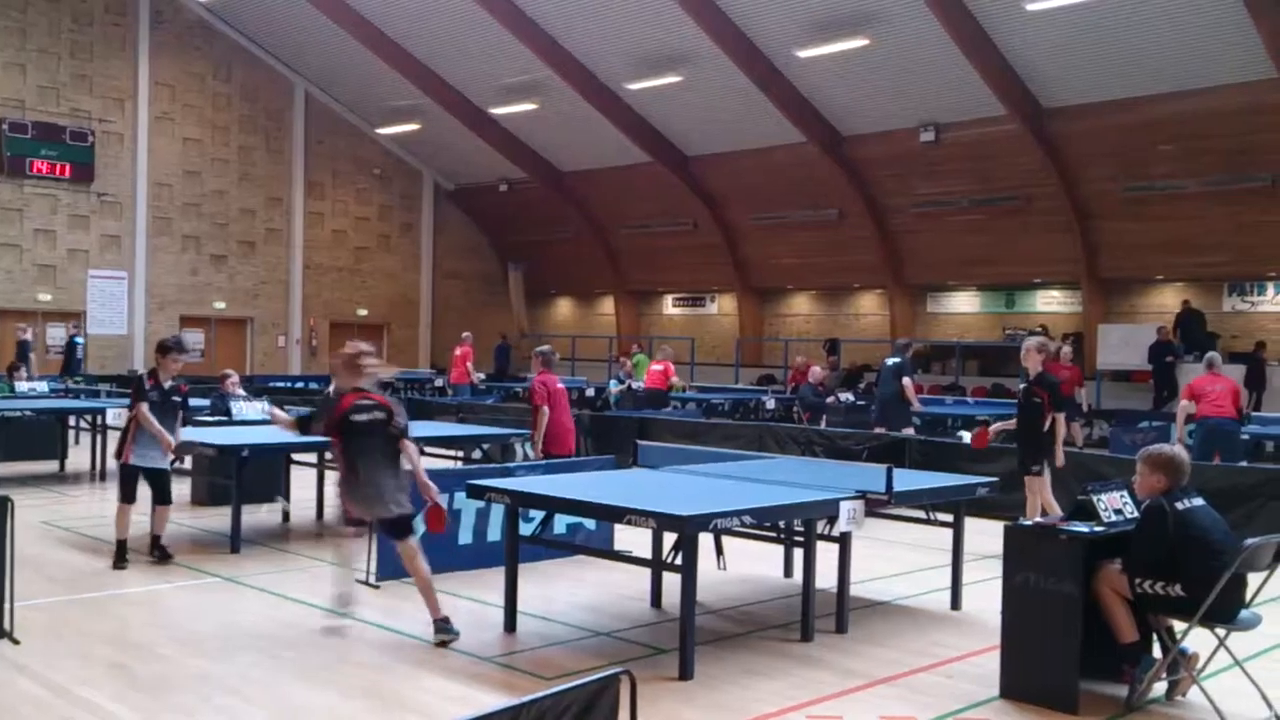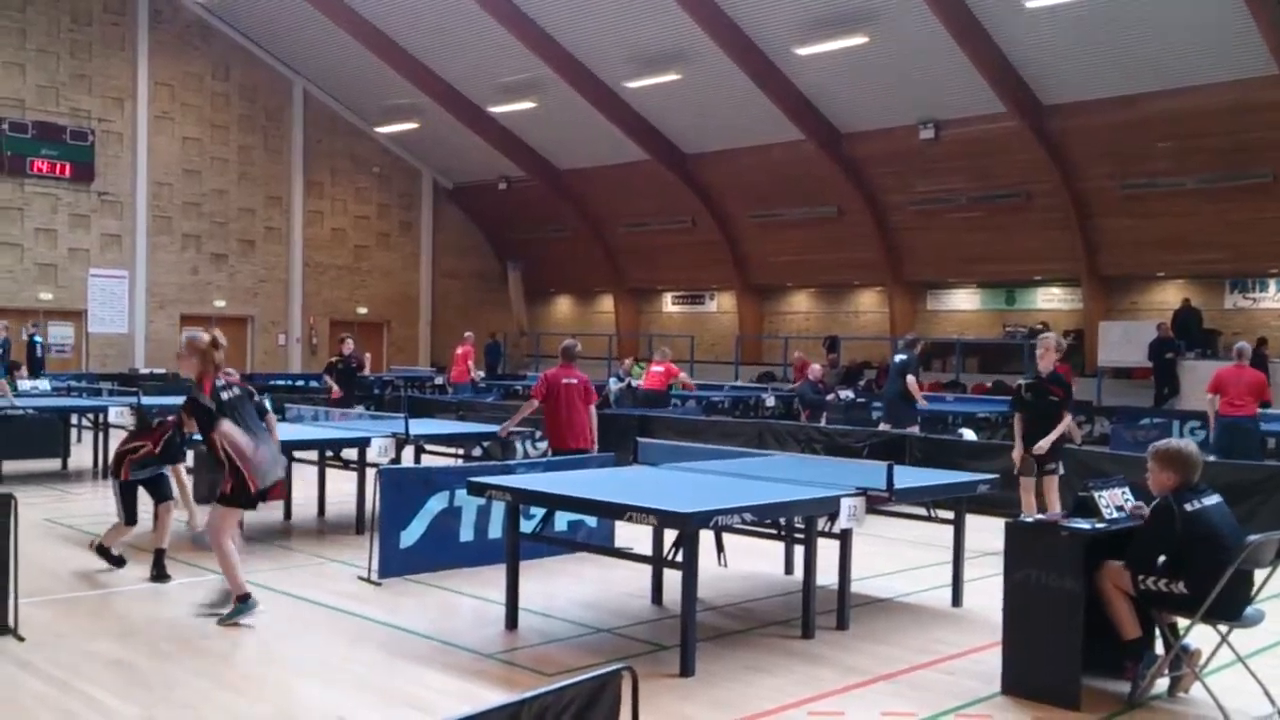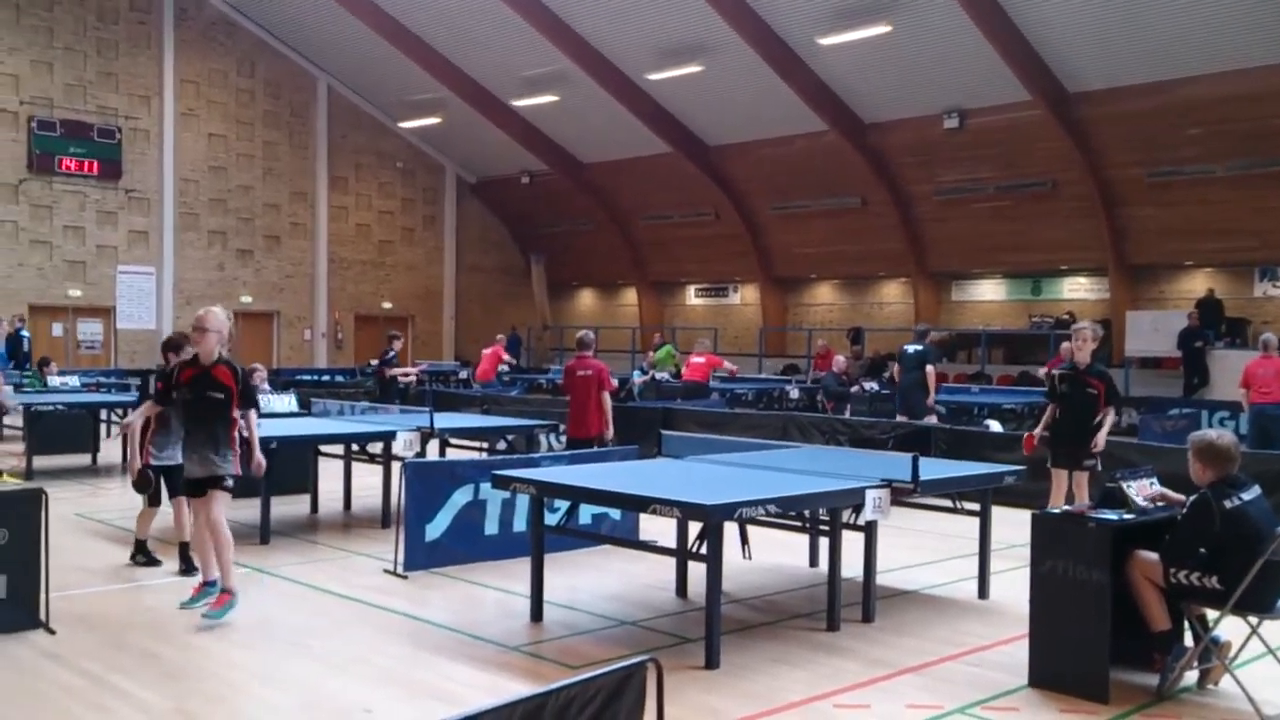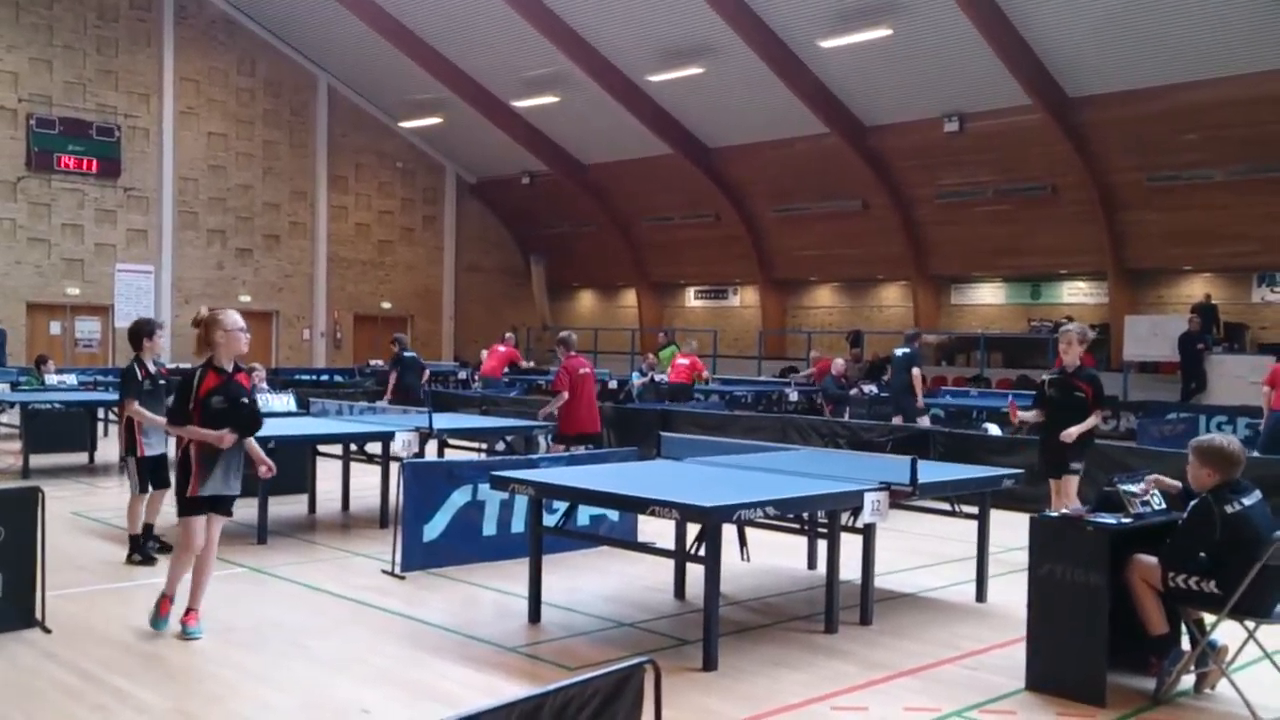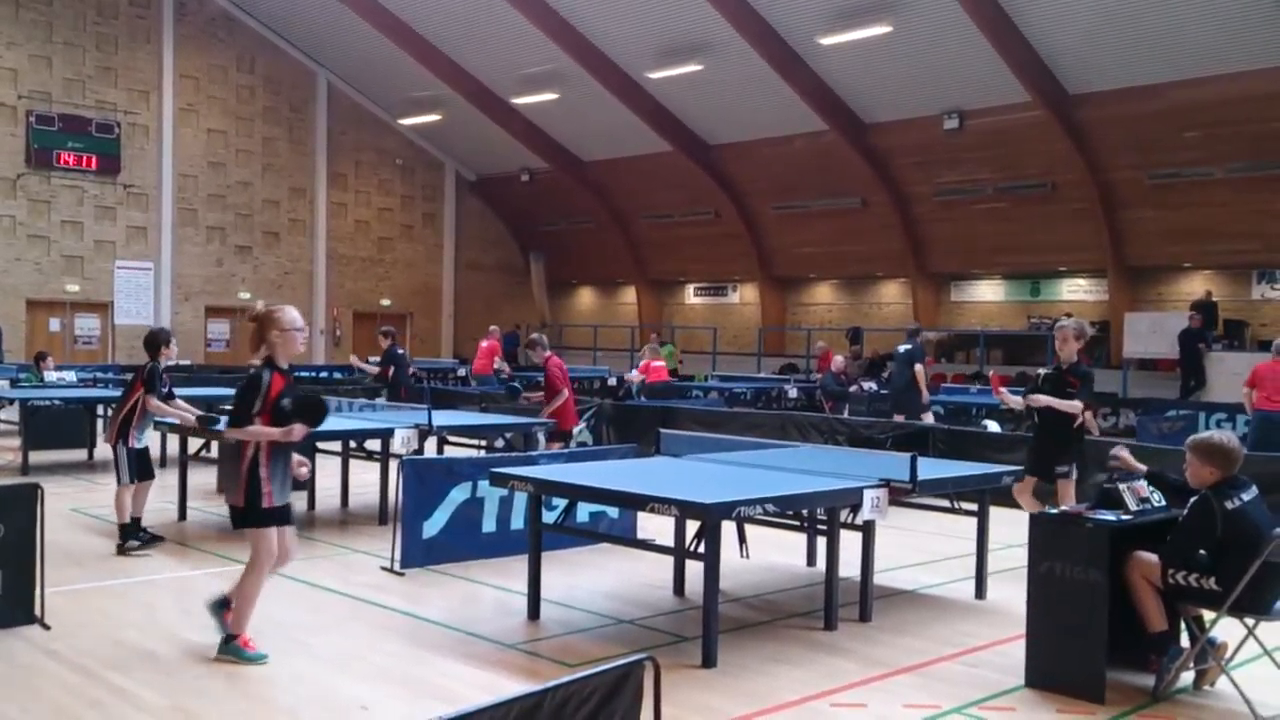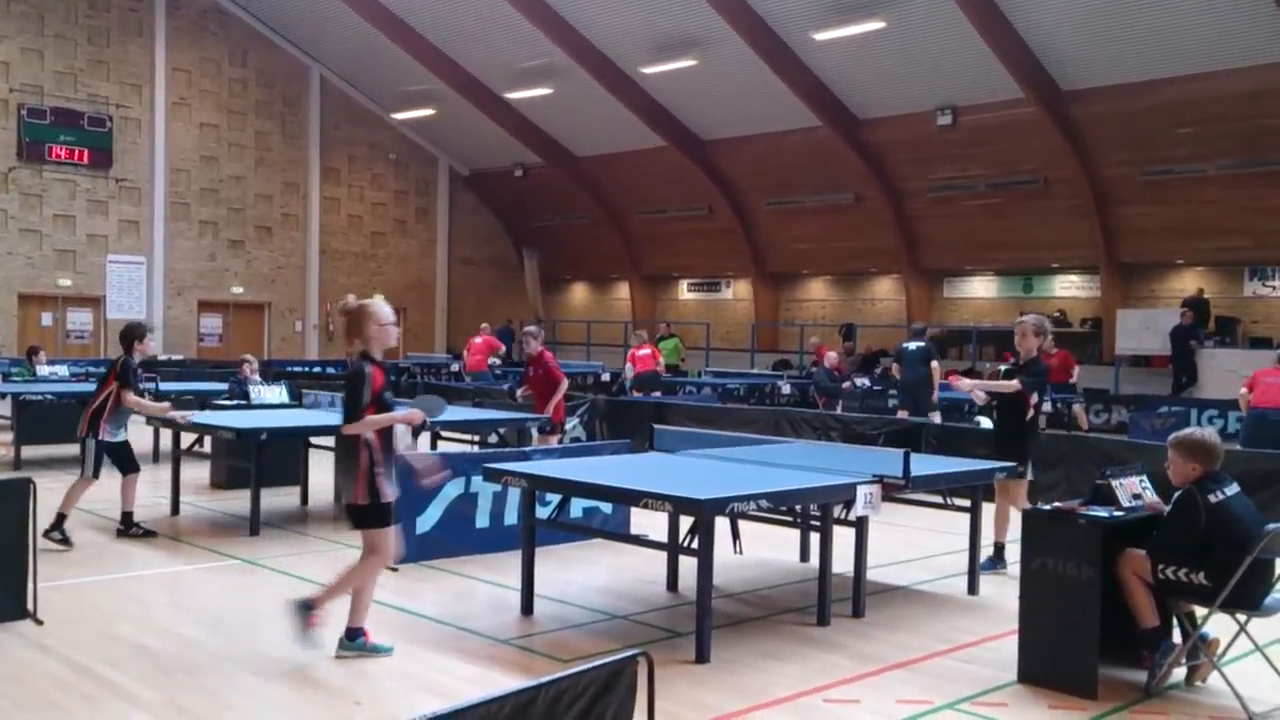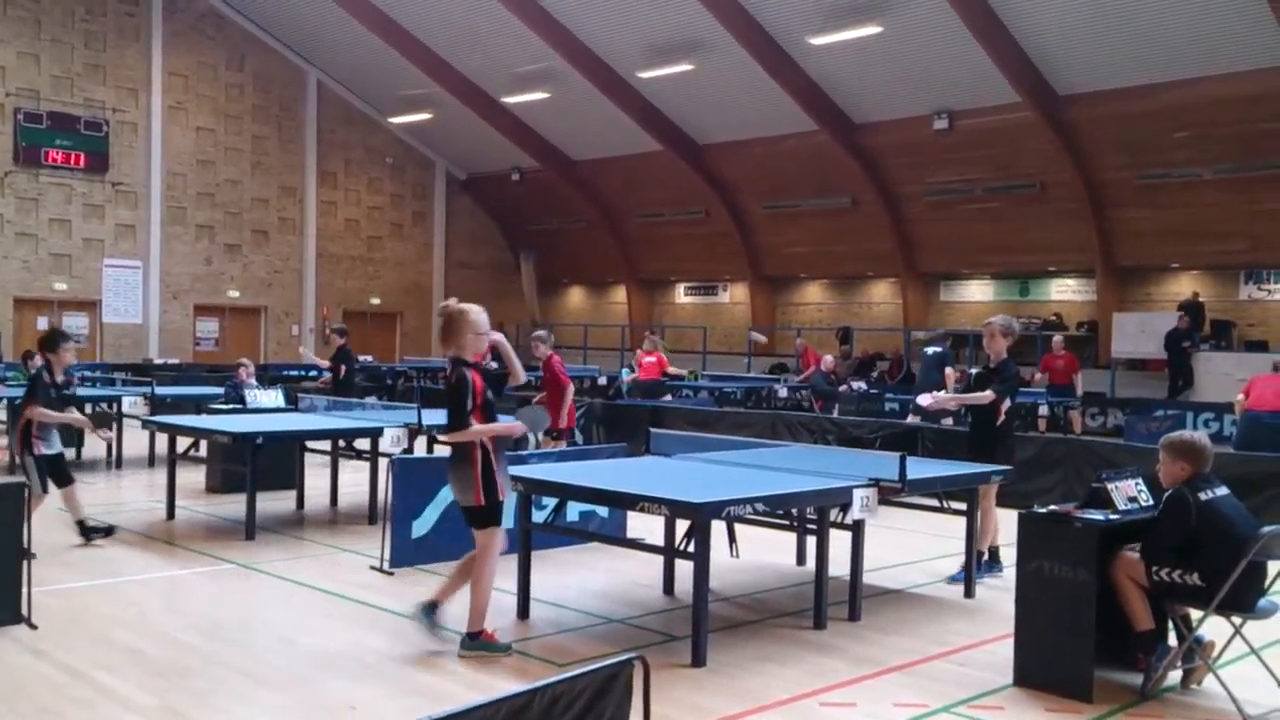
dt=0.5s
person 1, frame 1
left shoulder: (334, 408)
right shoulder: (389, 405)
left elbow: (299, 426)
right elbow: (406, 445)
left wrist: (277, 415)
right wrist: (425, 482)
left hip: (358, 493)
right hip: (391, 491)
left knee: (348, 533)
right knee: (412, 555)
left ankle: (345, 592)
right ankle: (441, 622)
person 1, frame 2
left shoulder: (197, 396)
right shoulder: (235, 384)
left elbow: (223, 426)
right elbow: (268, 417)
left wrist: (254, 453)
right wrist: (273, 450)
left hip: (247, 470)
right hip: (266, 463)
left knee: (218, 533)
right knee: (224, 527)
left ankle: (243, 599)
right ankle: (234, 589)
person 1, frame 3
left shoulder: (233, 373)
right shoulder: (181, 370)
left elbow: (250, 411)
right elbow: (159, 400)
left wrist: (256, 450)
right wrist: (136, 417)
left hip: (223, 456)
right hip: (194, 455)
left knee: (214, 517)
right knee: (200, 522)
left ankle: (228, 591)
right ankle: (210, 580)
person 1, frame 4
left shoulder: (243, 379)
right shoulder: (196, 378)
right elbow: (174, 425)
left wrist: (259, 457)
right wrist: (210, 436)
left hip: (228, 472)
right hip: (196, 469)
left knee: (210, 543)
right knee: (194, 542)
left ankle: (192, 612)
right ankle: (166, 597)
person 1, frame 5
left shoulder: (285, 377)
right shoulder: (260, 378)
right elbow: (234, 429)
left wrist: (290, 456)
right wrist: (282, 434)
left hip: (276, 480)
right hip: (255, 479)
left knee: (284, 553)
right knee: (265, 556)
left ankle: (226, 602)
right ankle: (233, 639)
person 1, frame 6
left shoulder: (378, 370)
right shoulder: (362, 372)
right elbow: (351, 425)
right wrist: (401, 417)
left hip: (377, 472)
right hip: (364, 472)
left knee: (378, 552)
right knee: (383, 552)
left ankle: (355, 634)
right ankle: (312, 605)
person 1, frame 7
left shoulder: (475, 372)
right shoulder: (462, 377)
left elbow: (518, 378)
right elbow: (456, 433)
left wrist: (504, 345)
right wrist: (502, 429)
left hip: (482, 471)
right hip: (477, 473)
left knee: (489, 548)
right knee: (490, 551)
left ankle: (433, 606)
right ankle: (475, 635)
person 2, frame 1
left shoulder: (1157, 508)
right shoulder: (1194, 501)
left elbow: (1134, 565)
left wrist: (1118, 564)
right wrist: (1127, 564)
left hip: (1202, 597)
right hip: (1228, 596)
left knee: (1104, 577)
right knee: (1147, 580)
left ankle: (1140, 664)
right ankle: (1175, 656)
person 2, frame 2
left shoulder: (1167, 506)
right shoulder: (1210, 497)
left elbow: (1137, 561)
right wrist: (1151, 519)
left hip: (1207, 595)
right hip: (1235, 594)
left knee: (1108, 573)
right knee: (1156, 572)
left ankle: (1142, 661)
right ankle: (1178, 653)
person 2, frame 3
left shoulder: (1206, 501)
right shoulder: (1248, 488)
left elbow: (1172, 554)
right wrist: (1178, 500)
left hip: (1239, 589)
left knee: (1138, 562)
right knee: (1185, 567)
left ankle: (1172, 653)
right ankle: (1208, 645)
person 2, frame 4
left shoulder: (1206, 508)
right shoulder: (1248, 491)
left elbow: (1171, 558)
right wrist: (1172, 487)
left hip: (1238, 593)
left knee: (1136, 566)
right knee: (1182, 571)
left ankle: (1169, 656)
right ankle: (1205, 649)
person 2, frame 5
left shoulder: (1207, 504)
right shoulder: (1244, 487)
left elbow: (1170, 555)
right elbow: (1181, 489)
right wrist: (1138, 468)
left hip: (1238, 591)
left knee: (1136, 563)
right knee: (1179, 570)
left ankle: (1168, 654)
right ankle: (1203, 645)
person 2, frame 6
left shoulder: (1190, 497)
right shoulder: (1225, 485)
left elbow: (1158, 551)
right wrist: (1166, 511)
left hip: (1229, 586)
right hip: (1254, 582)
left knee: (1128, 561)
right knee: (1168, 568)
left ankle: (1160, 649)
right ankle: (1195, 642)
person 2, frame 7
left shoulder: (1180, 497)
right shoulder: (1216, 489)
left elbow: (1152, 553)
left wrist: (1138, 550)
right wrist: (1145, 548)
left hip: (1222, 586)
right hip: (1247, 584)
left knee: (1121, 564)
right knee: (1164, 569)
left ankle: (1155, 653)
right ankle: (1191, 645)
person 3, frame 1
left shoulder: (181, 388)
right shoulder: (144, 381)
right elbow: (143, 413)
left wrist: (175, 441)
right wrist: (164, 436)
left hip: (160, 454)
right hip: (133, 450)
left knee: (164, 503)
right knee: (127, 501)
left ankle: (156, 545)
right ankle: (120, 551)
person 3, frame 2
right shoulder: (173, 433)
right elbow: (179, 475)
right wrist: (192, 511)
left hip: (153, 467)
right hip: (129, 469)
left knee: (166, 507)
right knee: (129, 523)
left ankle: (159, 564)
right ankle: (102, 546)
person 3, frame 3
right shoulder: (153, 383)
right elbow: (136, 421)
right wrist: (134, 457)
left hip: (177, 454)
right hip: (151, 454)
left knee: (181, 501)
right knee: (152, 505)
left ankle: (185, 556)
right ankle: (139, 550)
person 3, frame 4
left shoulder: (160, 372)
right shoulder: (132, 371)
left elbow: (170, 402)
right elbow: (132, 409)
right wrist: (165, 423)
left hip: (158, 442)
right hip: (137, 443)
left knee: (162, 489)
right knee: (139, 494)
left ankle: (148, 535)
right ankle: (135, 548)
person 3, frame 5
left shoulder: (161, 375)
right shoulder: (152, 370)
left elbow: (174, 402)
right elbow: (151, 404)
left wrist: (201, 415)
right wrist: (182, 417)
left hip: (137, 435)
right hip: (124, 433)
left knee: (146, 480)
right knee: (127, 484)
left ankle: (135, 528)
right ankle: (125, 538)
person 3, frame 6
left shoulder: (135, 369)
right shoulder: (125, 364)
left elbow: (139, 404)
right elbow: (128, 400)
left wrist: (169, 414)
right wrist: (163, 407)
left hip: (116, 430)
right hip: (97, 429)
left knee: (132, 472)
right knee: (88, 478)
left ankle: (127, 524)
right ankle: (56, 527)
person 3, frame 7
left shoulder: (68, 378)
right shoulder: (41, 377)
left elbow: (69, 411)
right elbow: (32, 412)
left wrist: (95, 428)
right wrist: (70, 418)
left hip: (51, 441)
right hip: (32, 441)
left knee: (68, 484)
right knee: (39, 493)
left ankle: (85, 528)
person 4, frame 1
left shoulder: (1050, 384)
right shoulder: (1024, 386)
left elbow: (1059, 418)
left wrist: (1058, 448)
right wrist: (1000, 426)
left hip: (1042, 445)
right hip: (1025, 445)
left knee: (1043, 492)
right knee: (1031, 492)
person 4, frame 2
left shoulder: (1062, 383)
right shoulder: (1025, 383)
left elbow: (1067, 418)
right elbow: (1018, 416)
left wrist: (1049, 440)
right wrist: (1018, 444)
left hip: (1051, 446)
right hip: (1028, 446)
left knee: (1051, 492)
right knee: (1026, 491)
person 4, frame 3
left shoulder: (1101, 375)
right shoulder: (1059, 373)
left elbow: (1110, 410)
left wrist: (1103, 433)
right wrist: (1041, 427)
left hip: (1086, 440)
right hip: (1060, 436)
left knee: (1080, 486)
right knee: (1059, 487)
person 4, frame 4
left shoulder: (1091, 379)
right shoulder: (1049, 378)
left elbow: (1097, 415)
right elbow: (1040, 413)
left wrist: (1077, 429)
right wrist: (1022, 416)
left hip: (1076, 444)
right hip: (1051, 443)
left knee: (1068, 493)
right knee: (1056, 495)
person 4, frame 5
left shoulder: (1085, 376)
right shoulder: (1044, 375)
left elbow: (1079, 406)
right elbow: (1024, 403)
left wrist: (1049, 400)
right wrist: (1007, 397)
left hip: (1066, 434)
right hip: (1041, 439)
left knee: (1066, 500)
right knee: (1020, 491)
person 4, frame 6
left shoulder: (1039, 370)
right shoulder: (1007, 368)
left elbow: (1013, 386)
right elbow: (985, 399)
left wrist: (975, 383)
right wrist: (971, 390)
left hip: (1022, 441)
right hip: (1002, 438)
left knee: (1018, 500)
right knee: (1001, 497)
right ankle: (998, 555)
person 4, frame 7
left shoulder: (1010, 372)
right shoulder: (978, 371)
left elbow: (987, 397)
right elbow: (962, 403)
left wrist: (952, 398)
right wrist: (945, 400)
left hip: (997, 445)
right hip: (978, 442)
left knee: (986, 501)
right knee: (985, 502)
left ankle: (977, 562)
right ankle: (993, 559)
